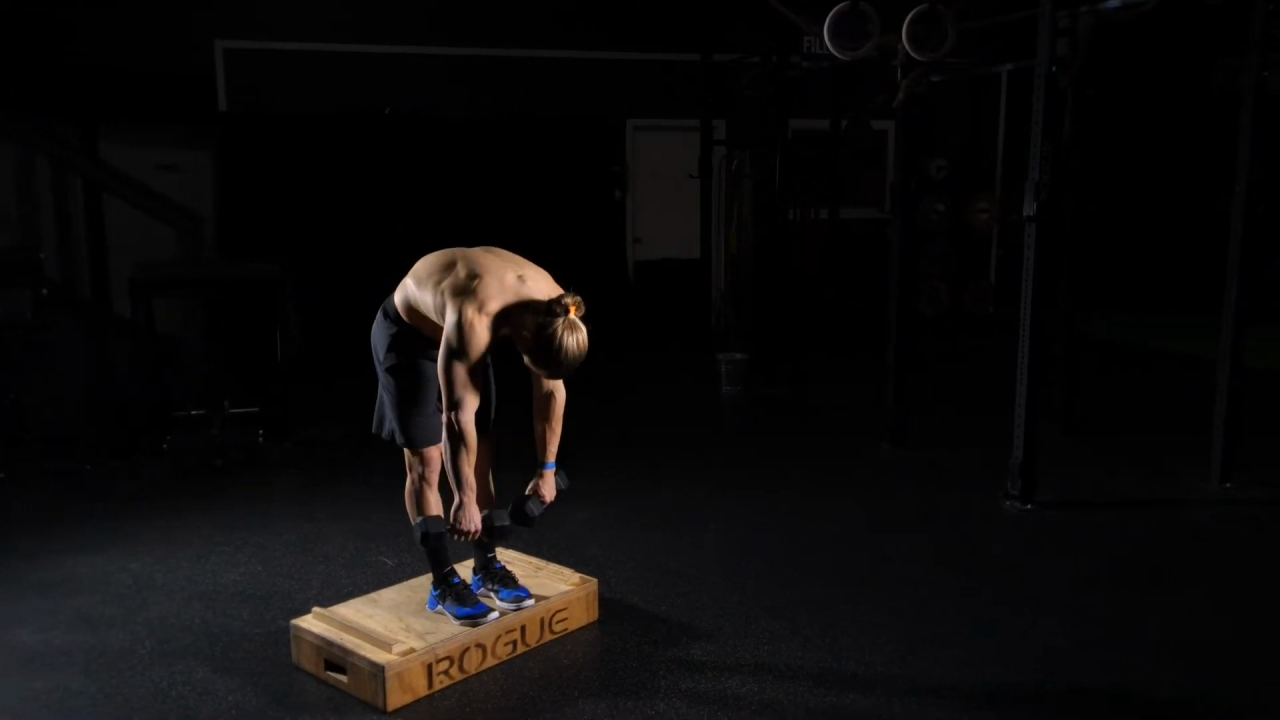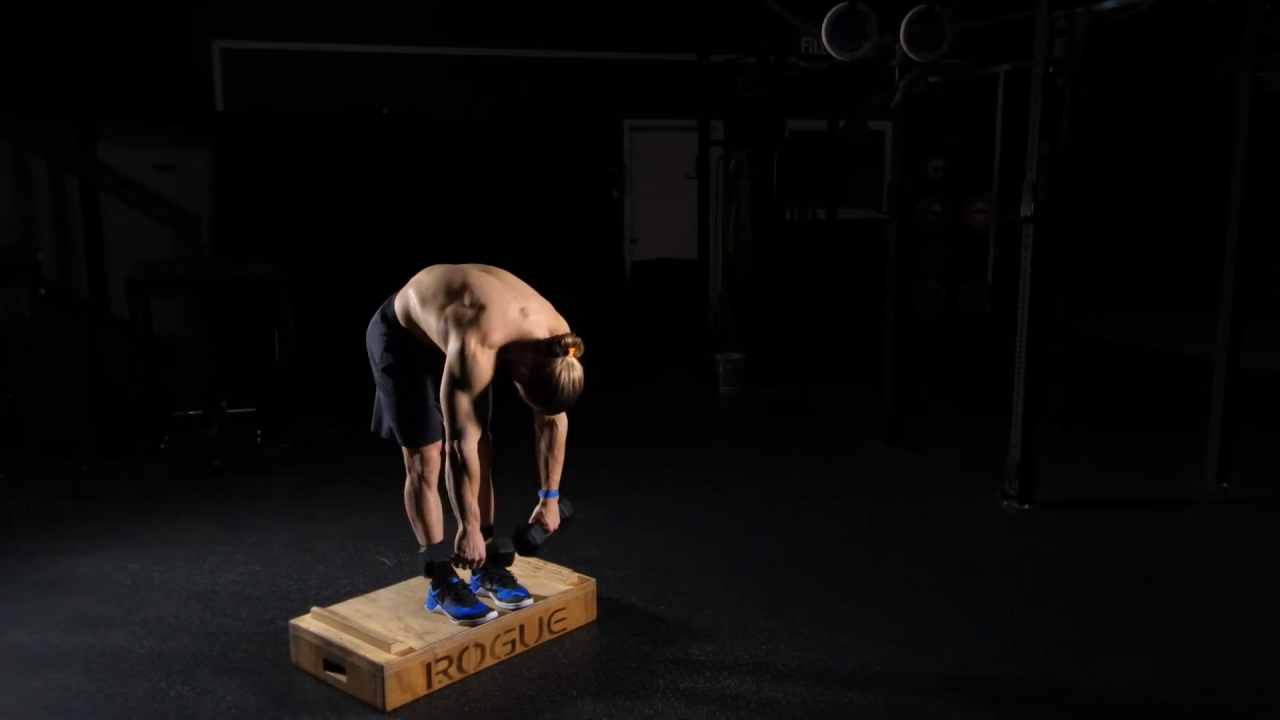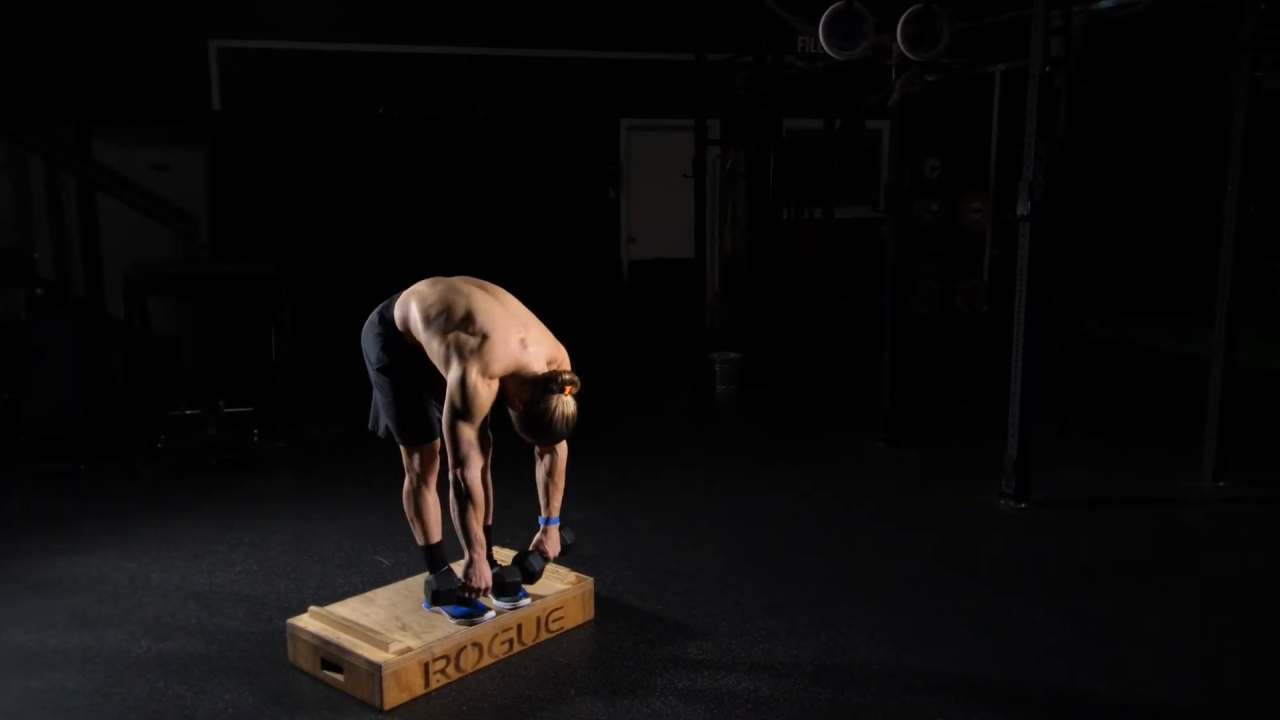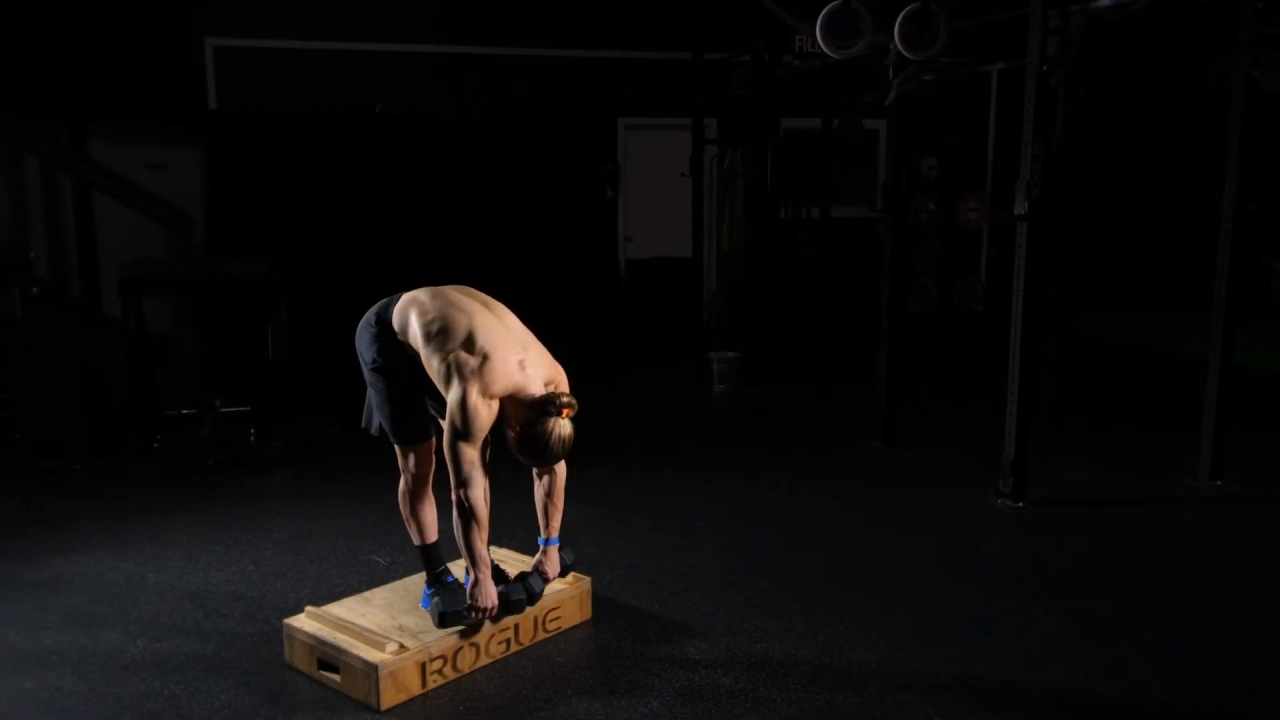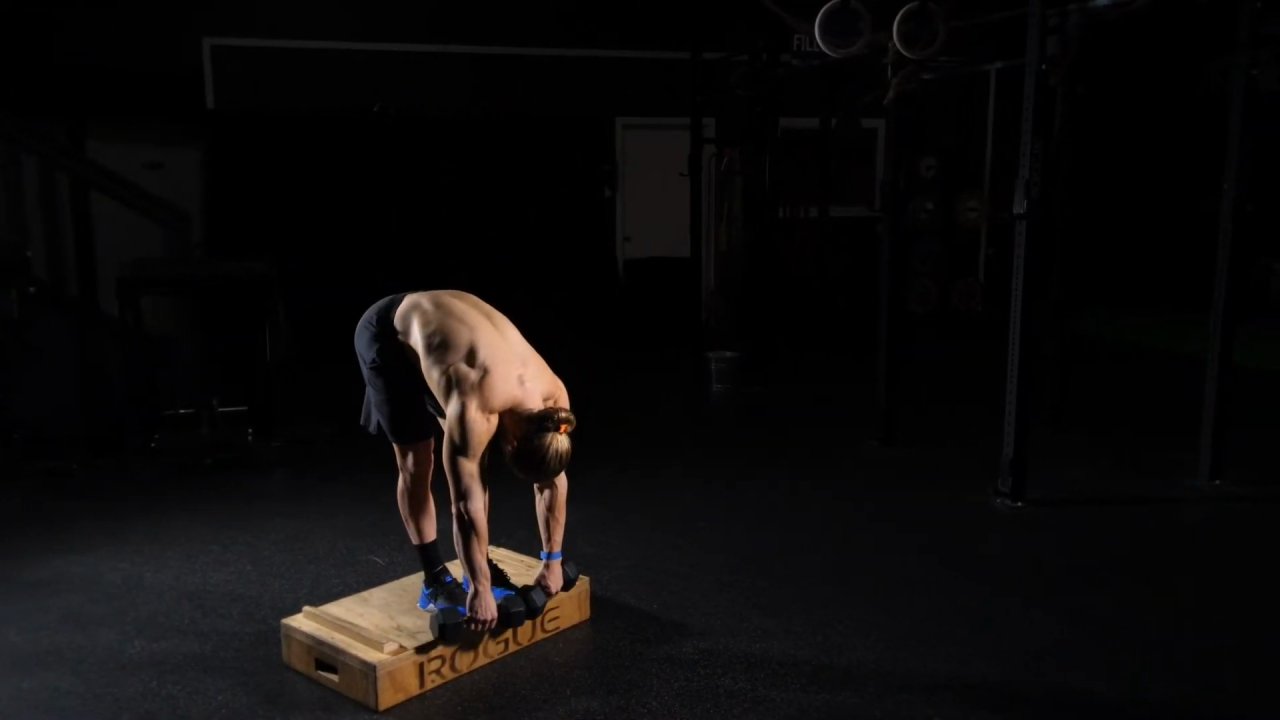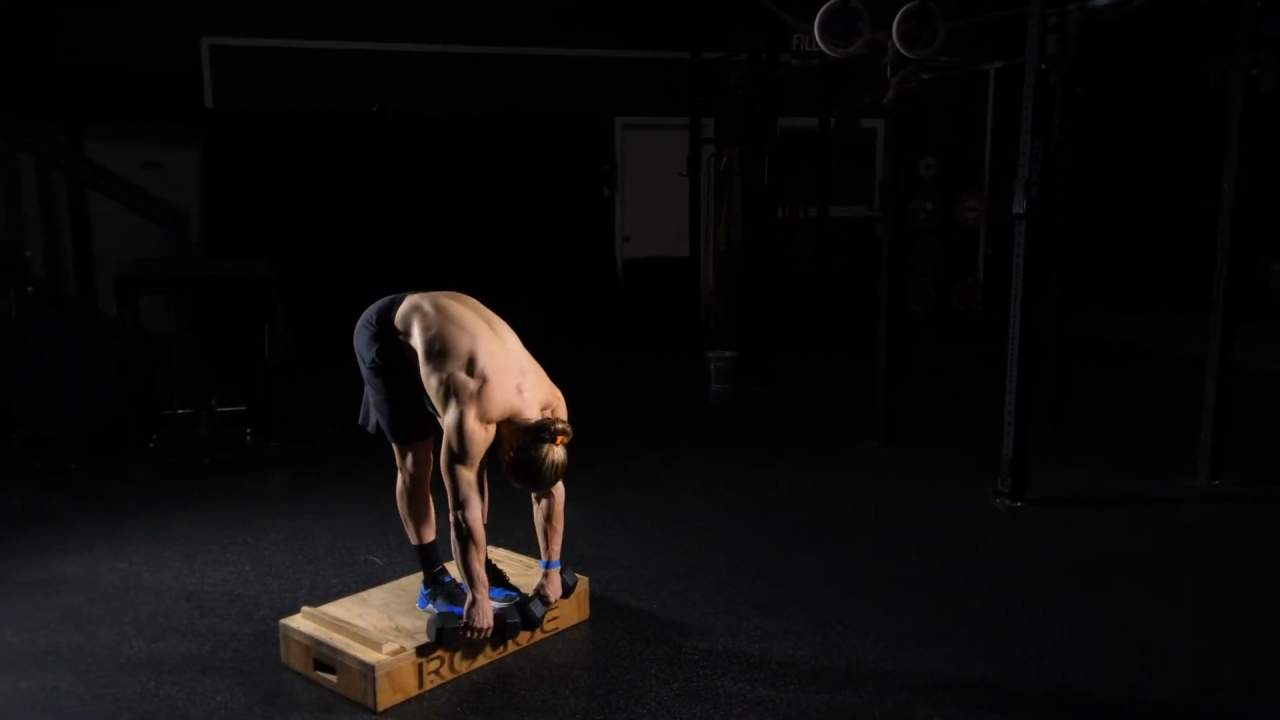
dt=0.4s
person 1, frame 1
left shoulder: (555, 309)
right shoulder: (475, 317)
left elbow: (551, 389)
right elbow: (458, 415)
left wrist: (547, 469)
right wrist: (464, 499)
left hip: (456, 332)
right hip: (407, 334)
left knee: (480, 453)
right knee: (427, 461)
left ankle: (487, 568)
right ankle: (444, 584)
person 1, frame 2
left shoulder: (558, 335)
right shoulder: (477, 344)
left elbow: (553, 419)
right elbow: (460, 444)
left wrist: (549, 496)
right wrist: (469, 528)
left hip: (448, 332)
right hip: (401, 335)
left knee: (483, 449)
right knee: (426, 461)
left ankle: (486, 568)
right ankle: (443, 585)
person 1, frame 3
left shoulder: (556, 362)
right shoulder: (477, 374)
left elbow: (553, 448)
right elbow: (462, 471)
left wrist: (550, 525)
right wrist: (475, 557)
left hip: (447, 328)
right hip: (395, 336)
left knee: (481, 449)
right knee: (424, 460)
left ankle: (488, 564)
right ankle: (441, 580)
person 1, frame 4
left shoulder: (554, 381)
right shoulder: (477, 392)
left elbow: (551, 469)
right elbow: (466, 490)
left wrist: (550, 546)
right wrist: (481, 577)
left hip: (441, 320)
right hip: (389, 337)
left knee: (475, 453)
right knee: (418, 461)
left ankle: (481, 564)
right ankle: (437, 581)
person 1, frame 5
left shoulder: (553, 394)
right shoulder: (476, 407)
left elbow: (552, 481)
right elbow: (466, 504)
left wrist: (552, 560)
right wrist: (480, 589)
left hip: (442, 320)
right hip: (387, 335)
left knee: (471, 457)
right knee: (417, 461)
left ankle: (479, 566)
right ankle: (435, 582)
person 1, frame 6
left shoulder: (551, 403)
right shoulder: (474, 415)
left elbow: (550, 490)
right elbow: (463, 511)
left wrist: (551, 570)
right wrist: (478, 597)
left hip: (443, 316)
right hip: (386, 333)
left knee: (471, 461)
right knee: (416, 461)
left ankle: (480, 566)
right ankle: (435, 583)
